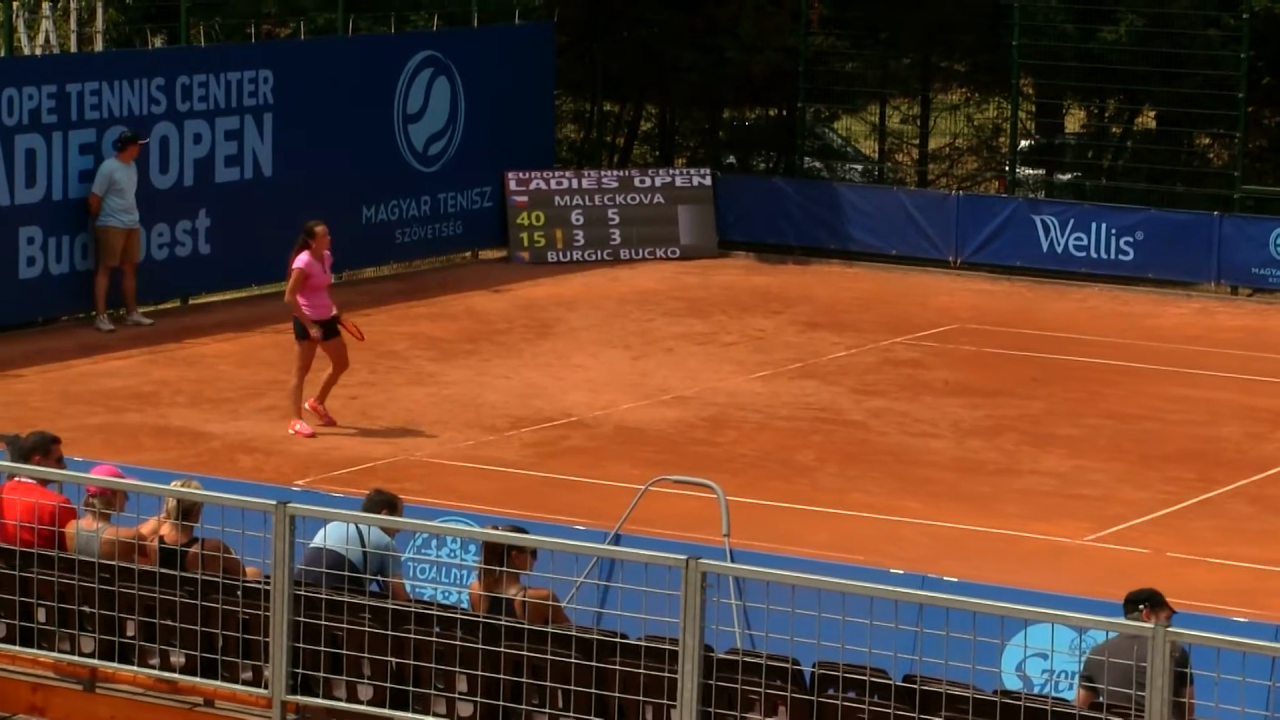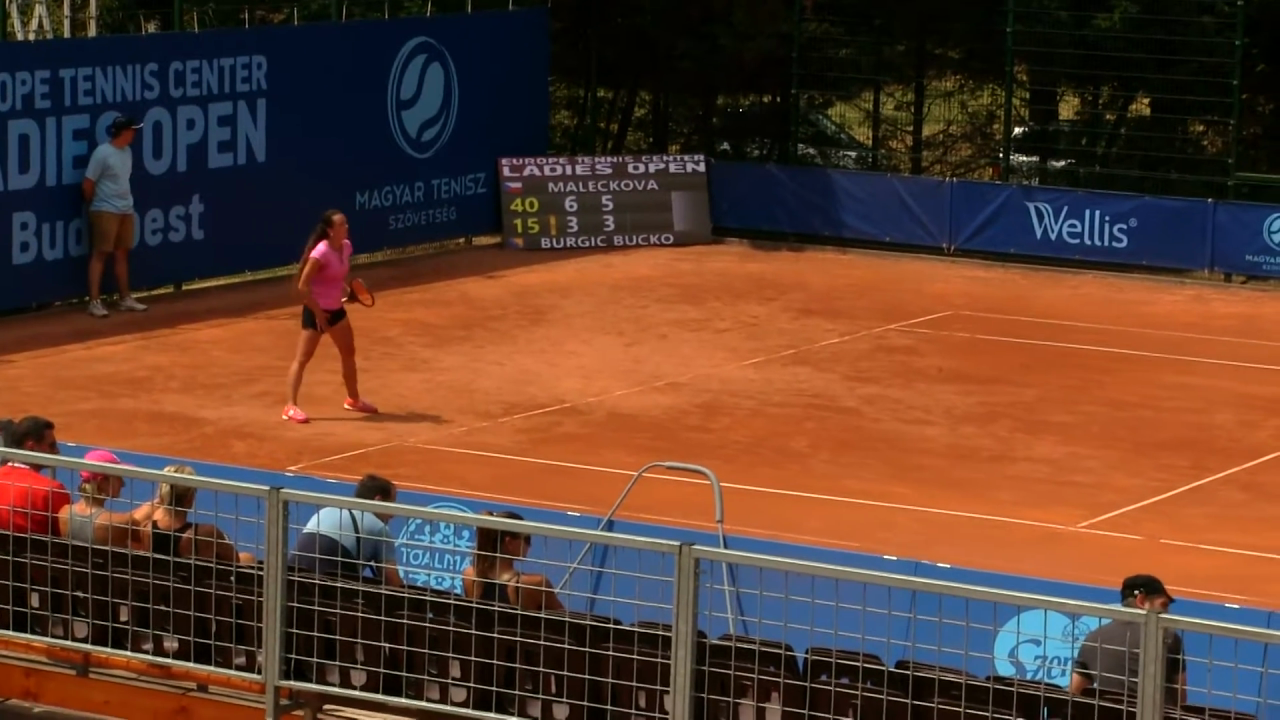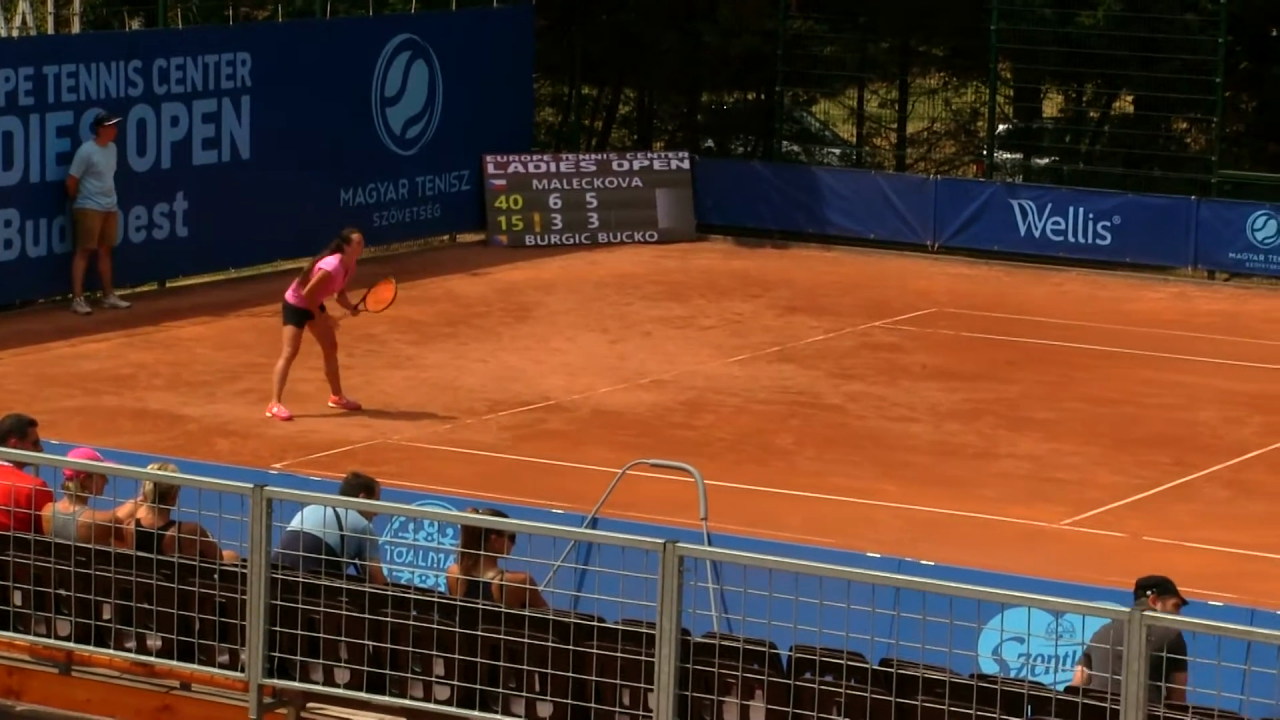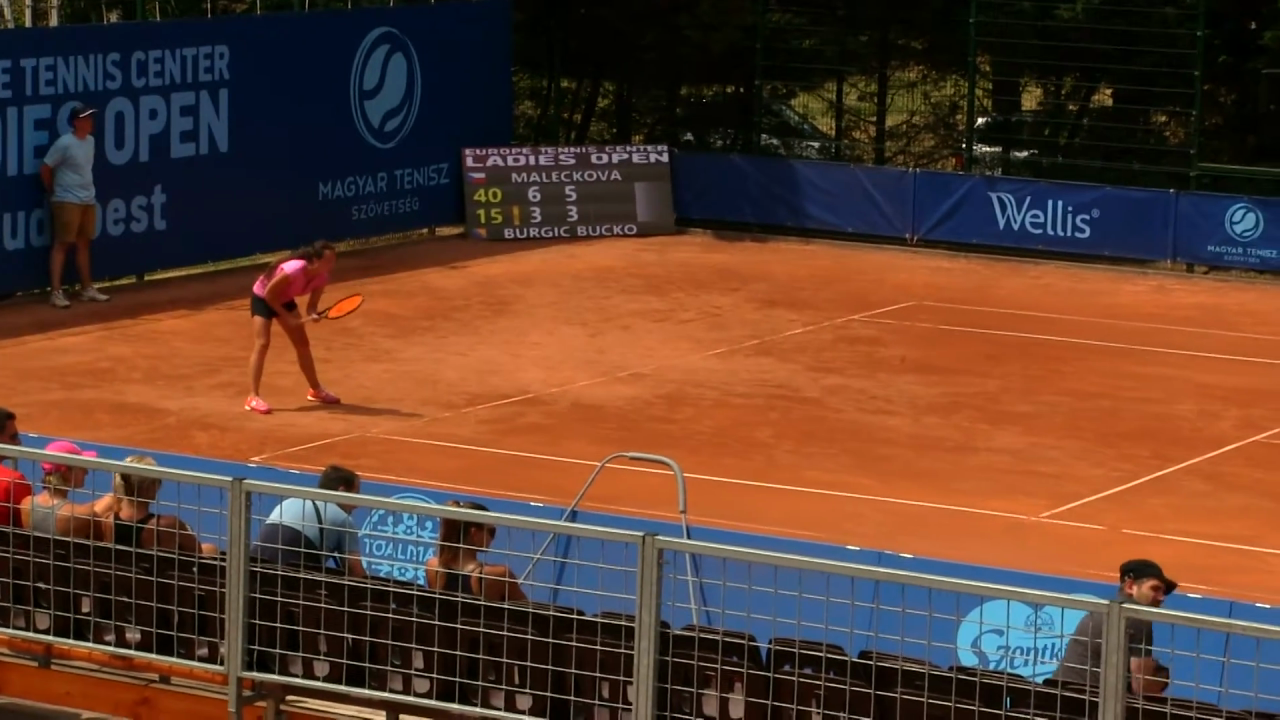
dt=0.4s
person 1, frame 1
left shoulder: (132, 166)
right shoulder: (108, 168)
right elbow: (94, 199)
left wrist: (130, 218)
right wrist: (98, 221)
left hip: (132, 225)
right hip: (111, 226)
left knee: (129, 269)
right knee: (105, 269)
left ankle: (132, 313)
right ankle: (101, 316)
person 1, frame 2
left shoulder: (127, 151)
right shoulder: (102, 153)
right elbow: (87, 184)
left wrist: (125, 203)
right wrist: (94, 205)
left hip: (126, 210)
right hip: (105, 211)
left knee: (122, 254)
right knee: (100, 254)
left ankle: (125, 298)
right ankle: (94, 301)
person 1, frame 3
left shoulder: (112, 148)
right shoulder: (86, 151)
right elbow: (71, 181)
left wrist: (109, 200)
right wrist: (78, 202)
left hip: (110, 208)
right hip: (89, 209)
left knee: (105, 251)
right knee: (83, 251)
left ankle: (109, 295)
right ankle: (77, 299)
person 1, frame 4
left shoulder: (90, 141)
right shoulder: (64, 143)
right elbow: (45, 169)
right wrist: (53, 193)
left hip: (88, 200)
right hip: (67, 201)
left knee: (83, 244)
right knee: (62, 244)
left ankle: (87, 289)
right ankle: (56, 292)
person 2, frame 1
left shoulder: (327, 257)
right shoulder: (303, 263)
right elbow: (290, 297)
left wrist: (332, 307)
right wrist: (309, 325)
left hip: (326, 320)
right hip: (307, 322)
left knee: (341, 364)
right knee: (301, 370)
left ankle: (316, 403)
right ankle: (296, 421)
person 2, frame 2
left shoulder: (347, 246)
right shoulder: (321, 253)
right elbow: (303, 286)
left wrist: (350, 289)
right wrist: (318, 314)
left hip: (336, 309)
right hip: (316, 310)
left knee: (349, 353)
right knee: (303, 357)
left ankle: (353, 399)
right ankle: (290, 406)
person 2, frame 3
left shoulder: (350, 266)
right shoulder: (331, 266)
left elbow: (340, 295)
right elbow: (306, 294)
left wrist: (351, 308)
right wrist: (321, 317)
left hip: (313, 304)
right hip: (295, 304)
left knee: (331, 348)
right knee: (290, 352)
left ankle: (337, 396)
right ankle: (275, 404)
person 2, frame 4
left shoulder: (322, 278)
right shoulder: (293, 269)
left elbow: (311, 306)
right elbow: (268, 294)
left wrist: (313, 315)
right wrist: (288, 318)
left hip: (284, 299)
right hip: (262, 297)
left knee: (302, 343)
right knee: (262, 344)
left ankle: (315, 390)
right ankle: (253, 397)
